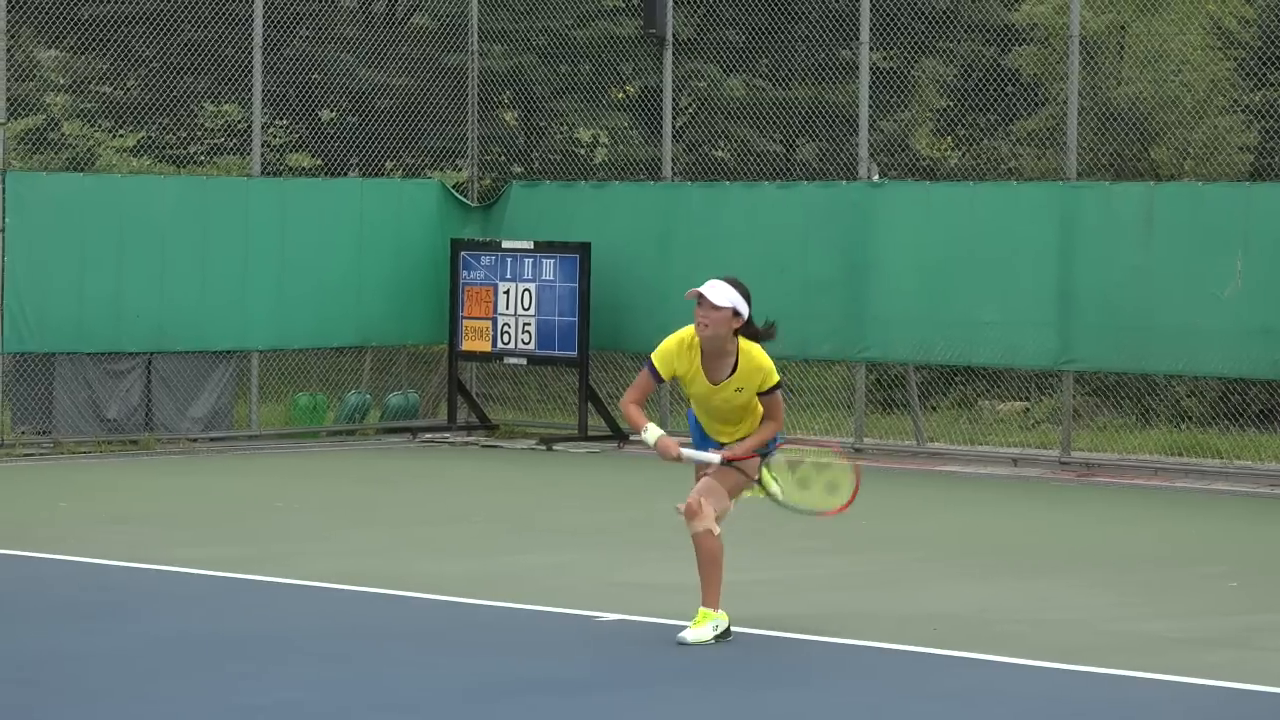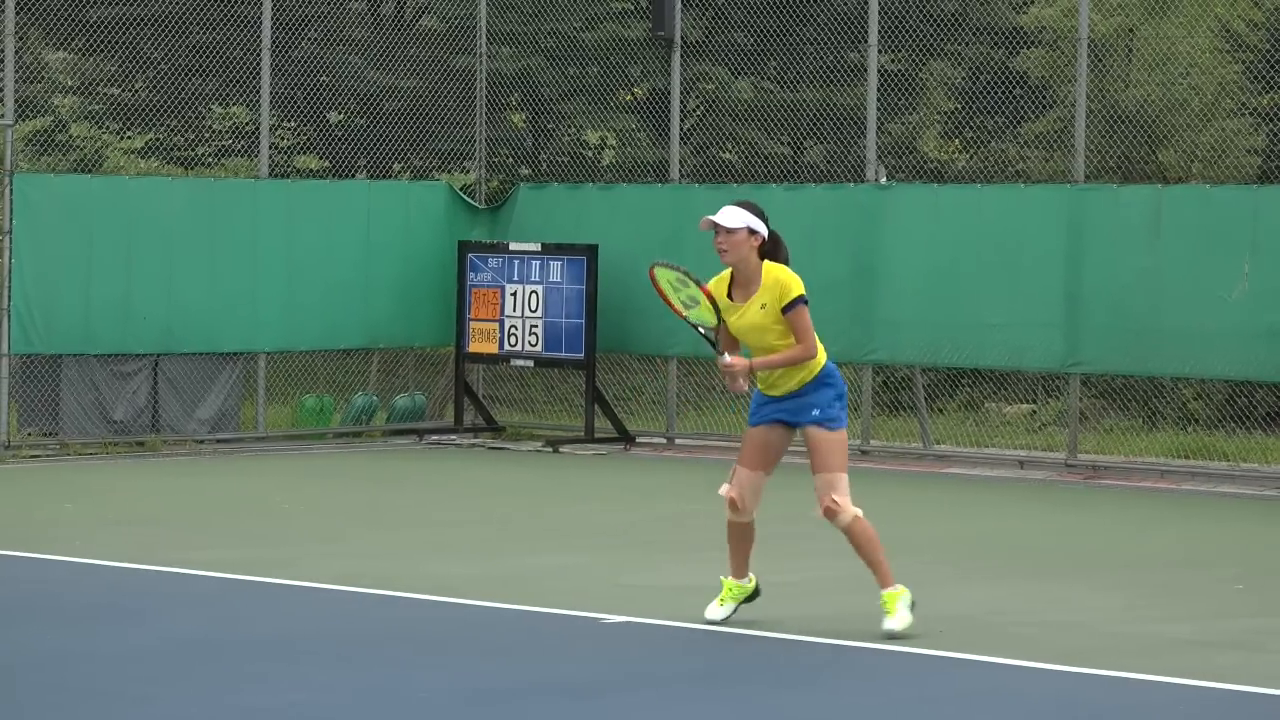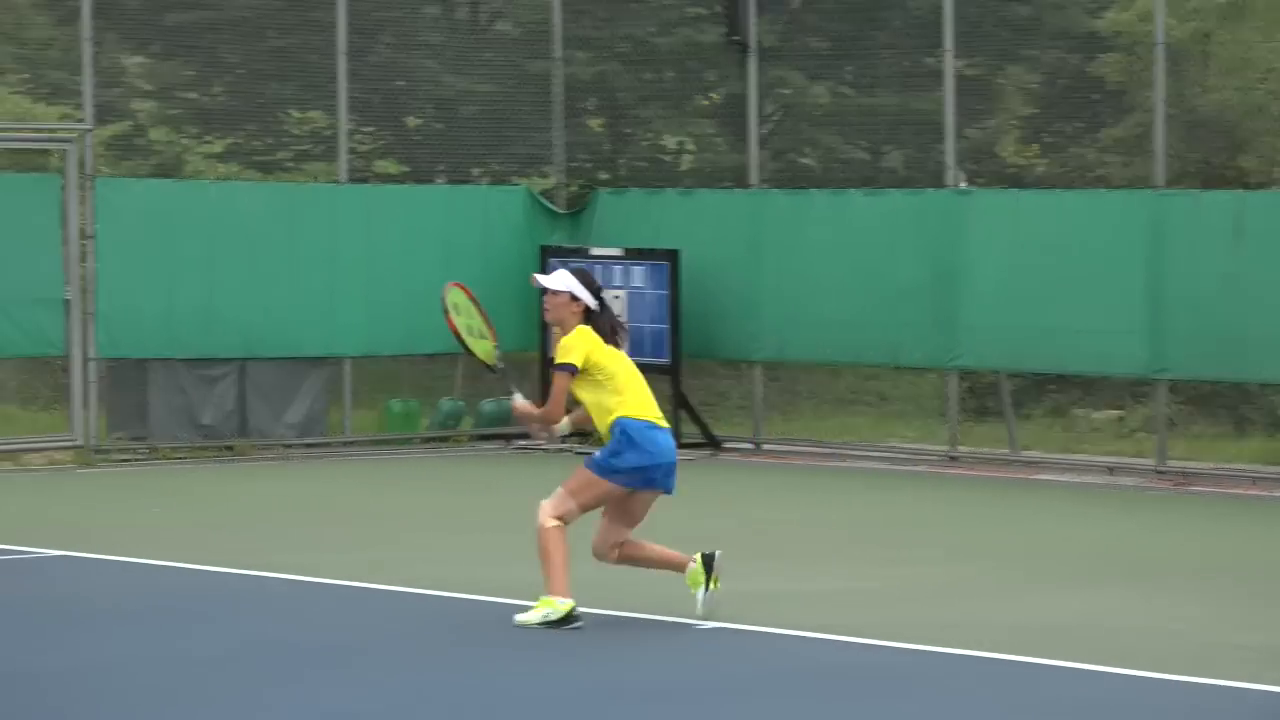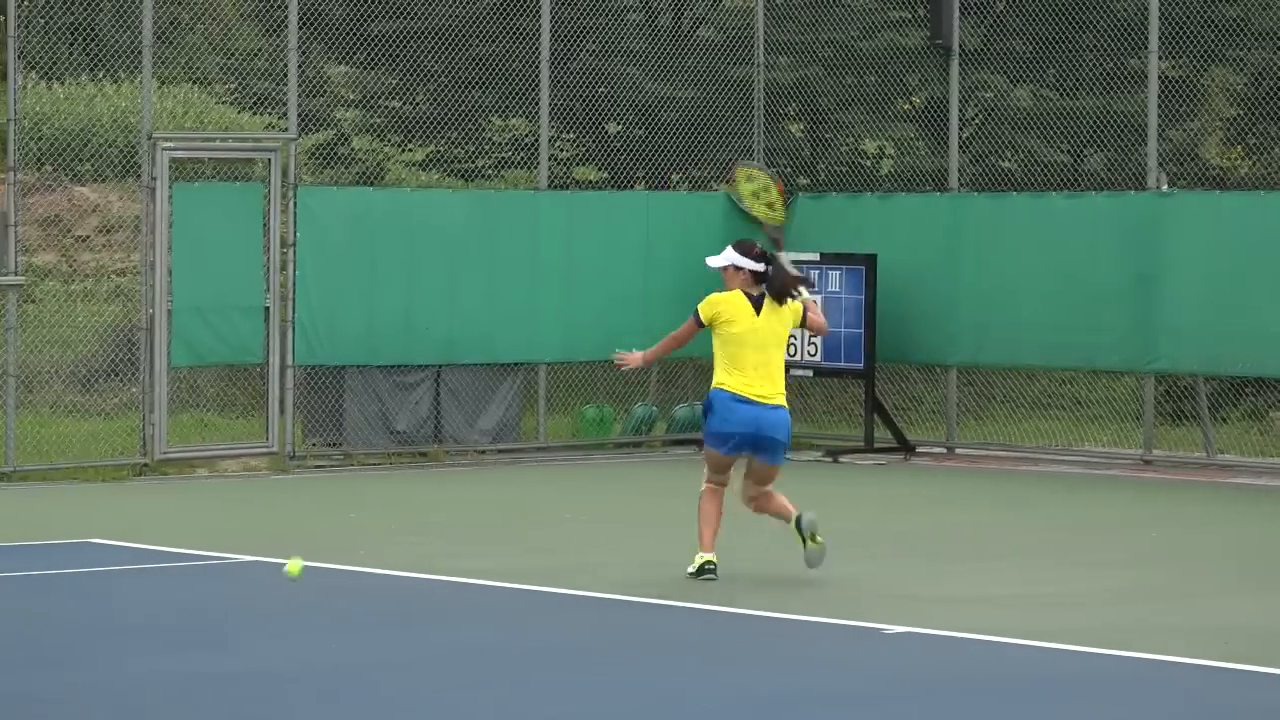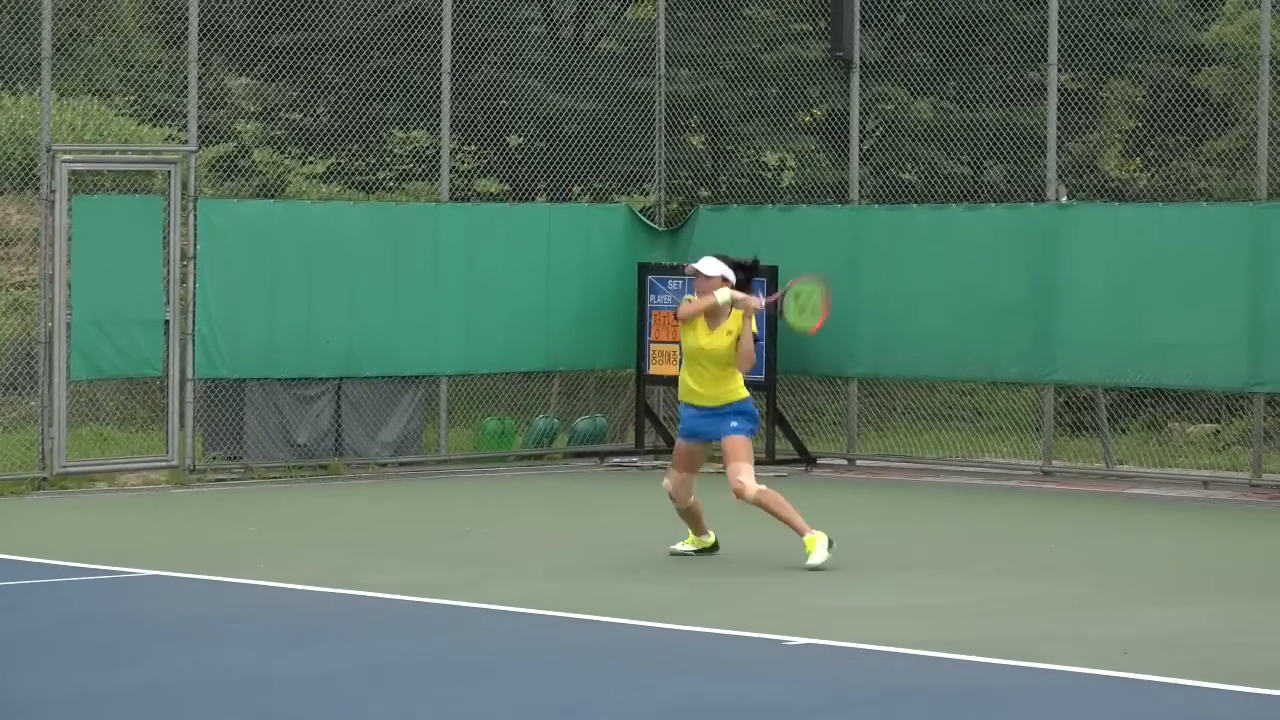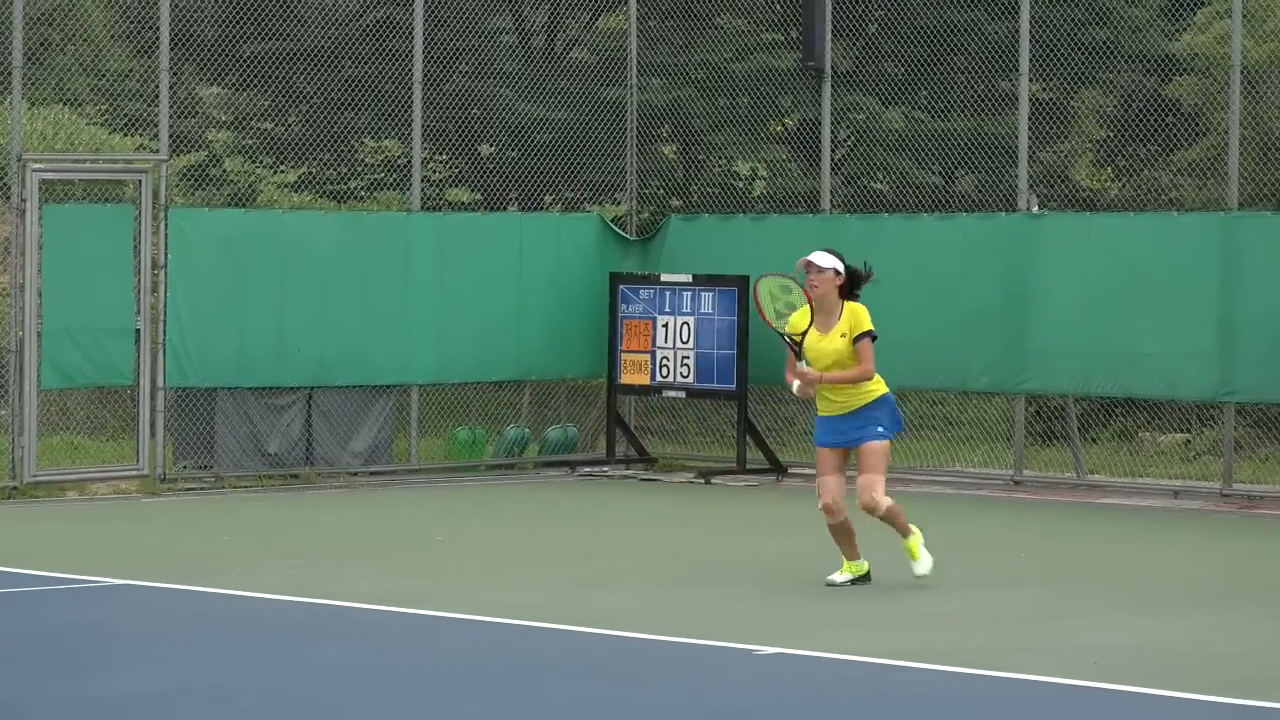
dt=0.7s
person 1, frame 1
left shoulder: (757, 362)
right shoulder: (675, 348)
left elbow: (774, 424)
right elbow: (630, 402)
left wrist: (732, 453)
right wrist: (656, 437)
left hip: (747, 438)
right hip: (704, 432)
left knee: (699, 508)
right knee: (699, 515)
left ankle: (713, 615)
right ankle: (746, 482)
person 1, frame 2
left shoulder: (782, 279)
right shoulder: (718, 288)
left elbow: (807, 349)
right elbow: (728, 348)
left wrist: (750, 365)
right wrist: (732, 369)
left hip: (814, 390)
right hip: (770, 398)
left knee: (835, 506)
right knee: (737, 498)
left ankle: (894, 593)
right ankle: (739, 583)
person 1, frame 3
left shoulder: (573, 342)
right shoulder: (600, 341)
left elbow: (553, 413)
left wrist: (526, 412)
right wrist: (564, 424)
left hip: (636, 442)
right hip: (656, 446)
left knee: (550, 513)
right knee: (608, 548)
left ankle: (558, 604)
right ankle: (696, 565)
person 1, frame 4
left shoulder: (718, 302)
right shoulder: (785, 306)
left elbow: (677, 340)
right elbow: (821, 328)
left wrist: (642, 359)
right wrist: (803, 292)
left hip: (729, 409)
right hip: (773, 418)
left knee: (714, 484)
right knee: (757, 496)
left ankle: (706, 558)
right ankle: (798, 520)
person 1, frame 5
left shoulder: (742, 322)
right shoulder: (689, 307)
left elbow: (742, 365)
right elbow: (685, 313)
left wrist: (749, 321)
right wrist: (732, 296)
left hip: (733, 410)
right hip: (694, 411)
left knee: (743, 487)
right knee: (675, 490)
left ankle: (813, 538)
right ankle: (703, 538)
person 1, frame 6
left shoulder: (856, 314)
right shoulder: (798, 321)
left elbow: (867, 371)
right elbow: (791, 372)
left wrist: (821, 378)
right wrist: (800, 385)
left hip: (870, 409)
right hip: (830, 417)
left knee: (871, 501)
right knee: (829, 503)
left ankle: (911, 536)
right ankle: (854, 565)
